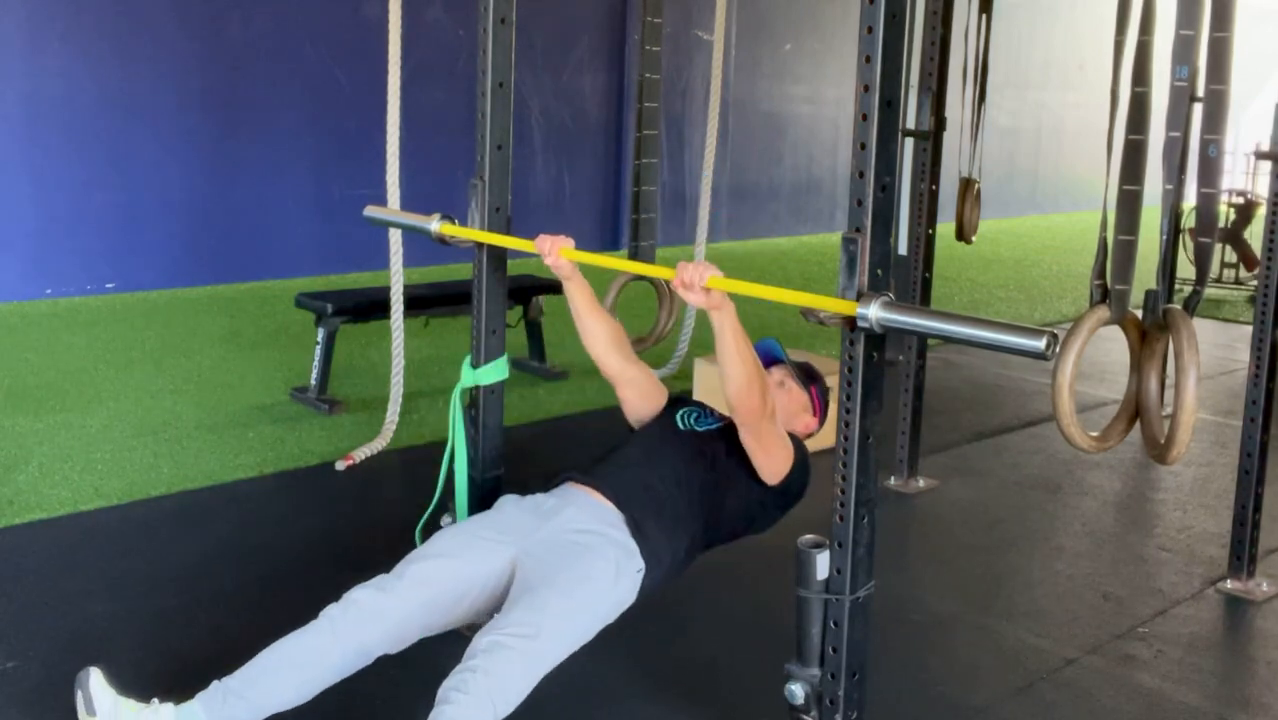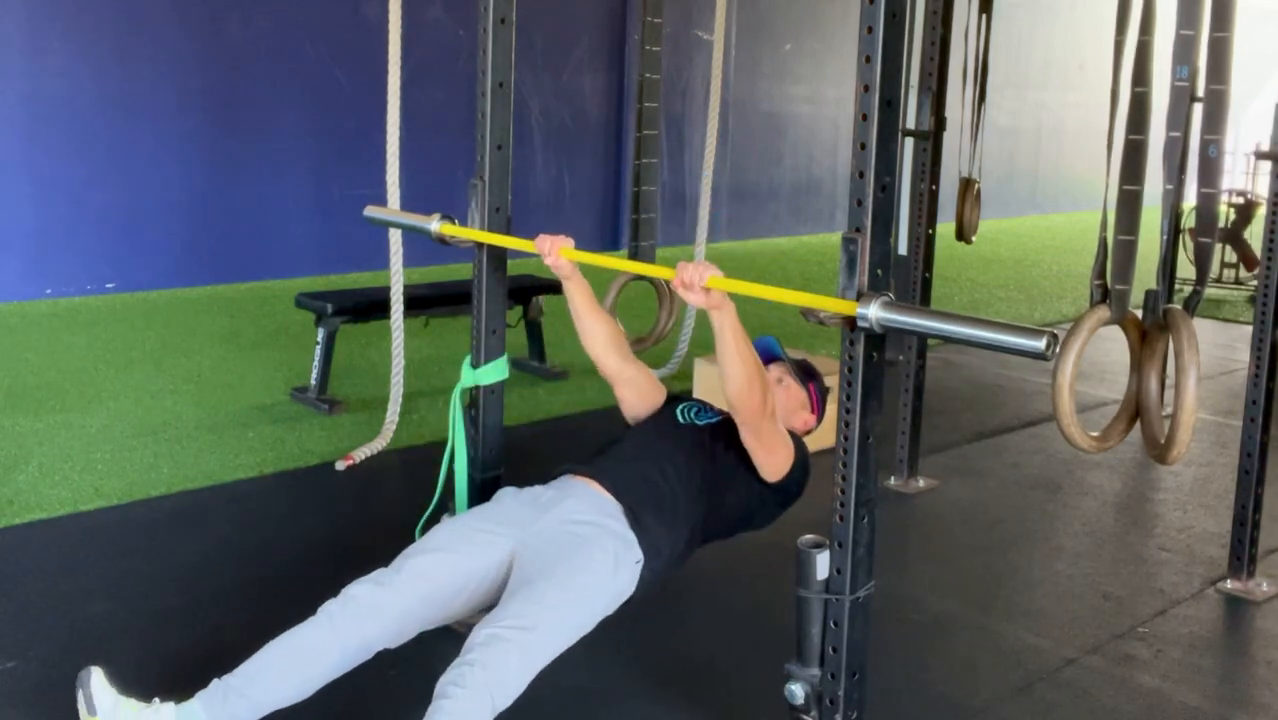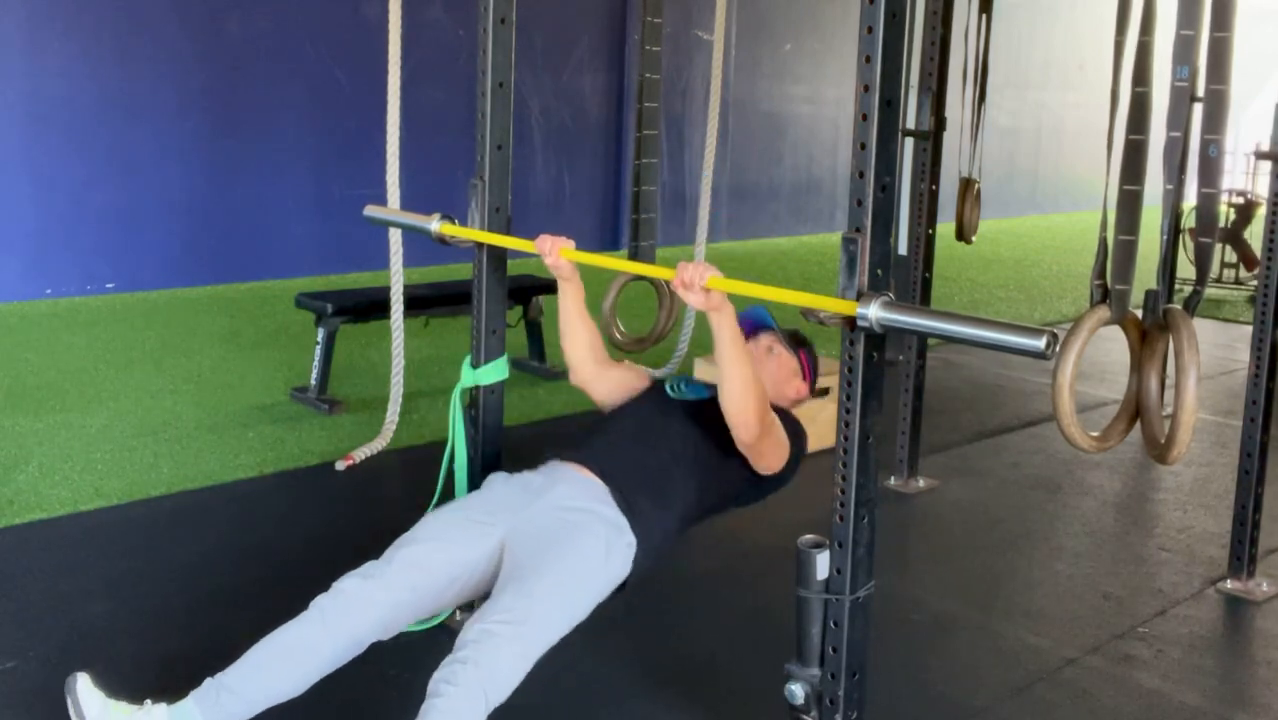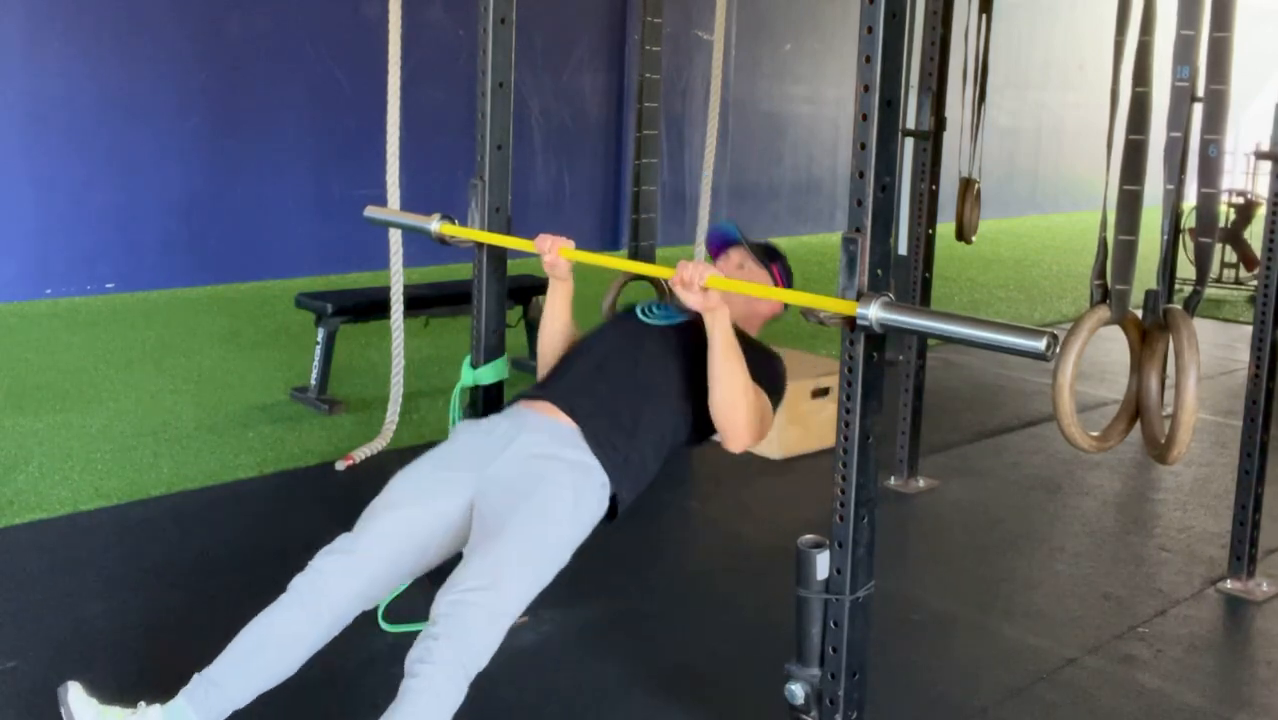
dt=0.2s
person 1, frame 1
left shoulder: (776, 470)
right shoulder: (685, 419)
left elbow: (751, 408)
right elbow: (617, 360)
left wrist: (720, 309)
right wrist: (568, 271)
left hip: (606, 550)
right hip: (532, 513)
right knee: (375, 609)
person 1, frame 2
left shoulder: (777, 465)
right shoulder: (685, 415)
left elbow: (752, 410)
right elbow: (615, 359)
left wrist: (720, 309)
right wrist: (567, 271)
left hip: (605, 542)
right hip: (531, 506)
right knee: (373, 604)
person 1, frame 3
left shoulder: (777, 443)
right shoulder: (681, 394)
left elbow: (749, 427)
right elbow: (589, 370)
left wrist: (720, 312)
right wrist: (566, 275)
left hip: (598, 528)
right hip: (523, 490)
right knee: (365, 596)
person 1, frame 4
left shoulder: (753, 358)
right shoulder: (653, 317)
left elbow: (738, 434)
left wrist: (716, 313)
right wrist: (561, 279)
left hip: (569, 472)
right hip: (493, 438)
left knee: (458, 629)
right knee: (341, 571)
